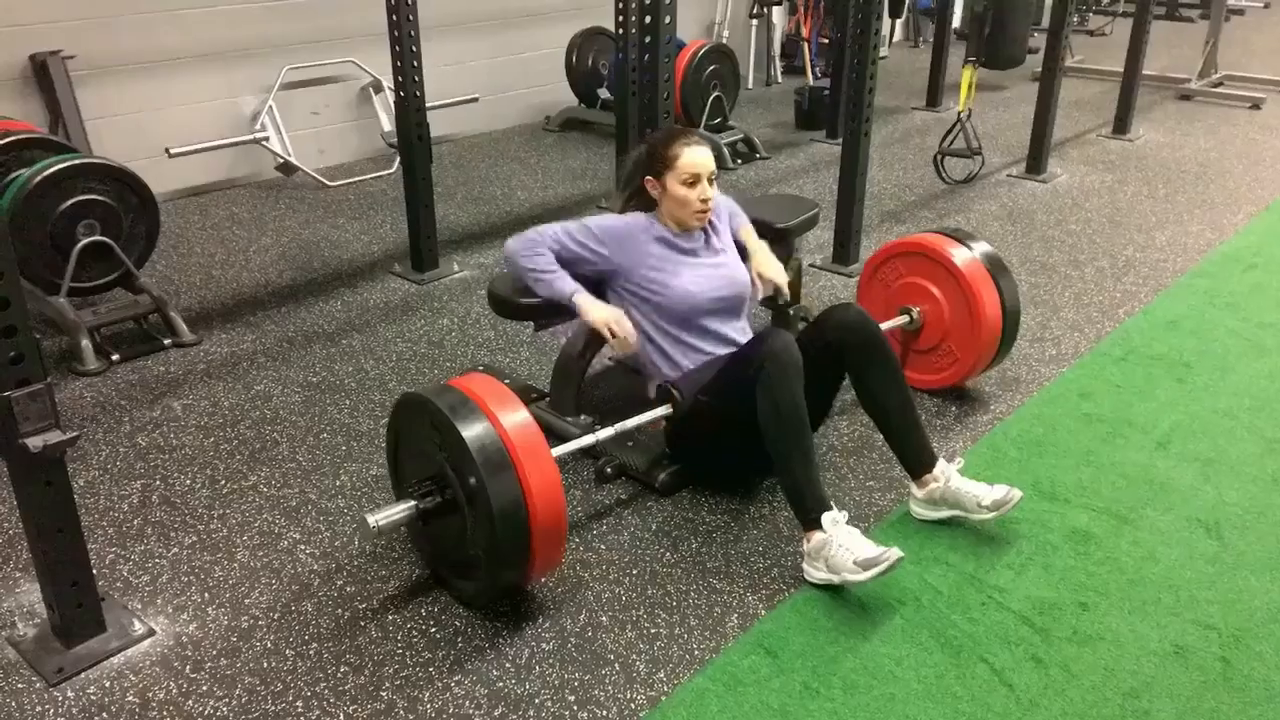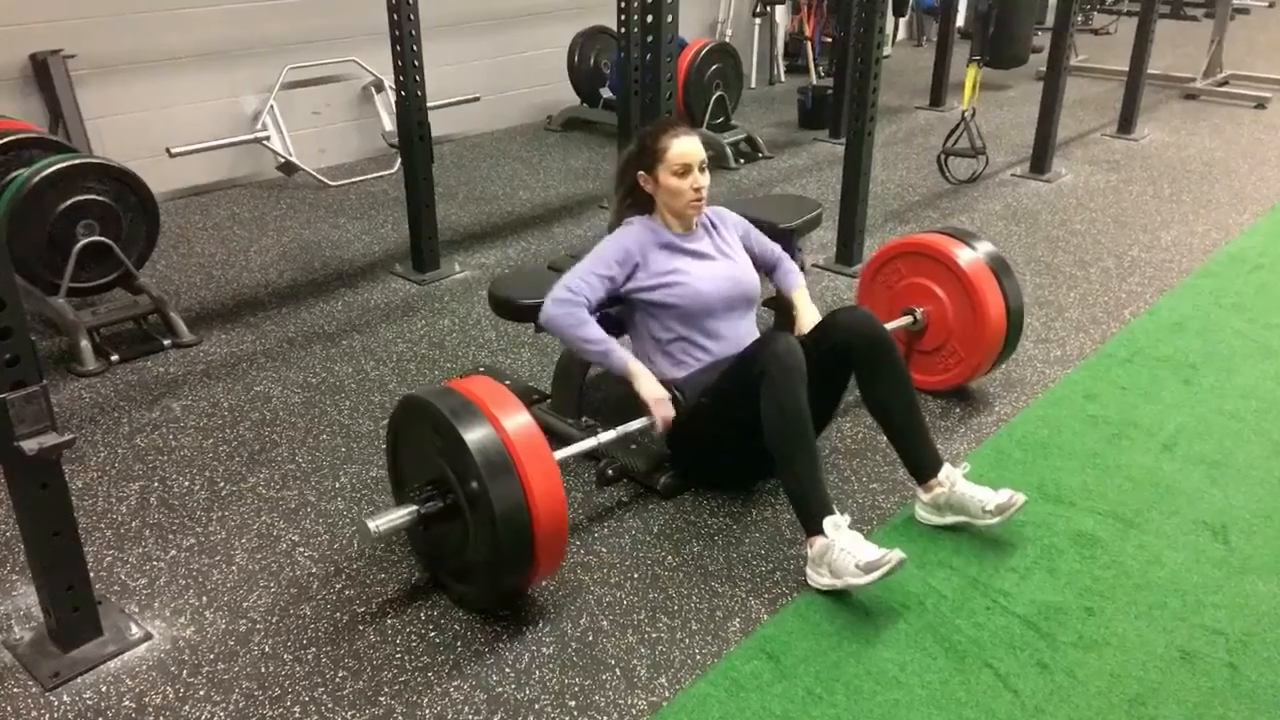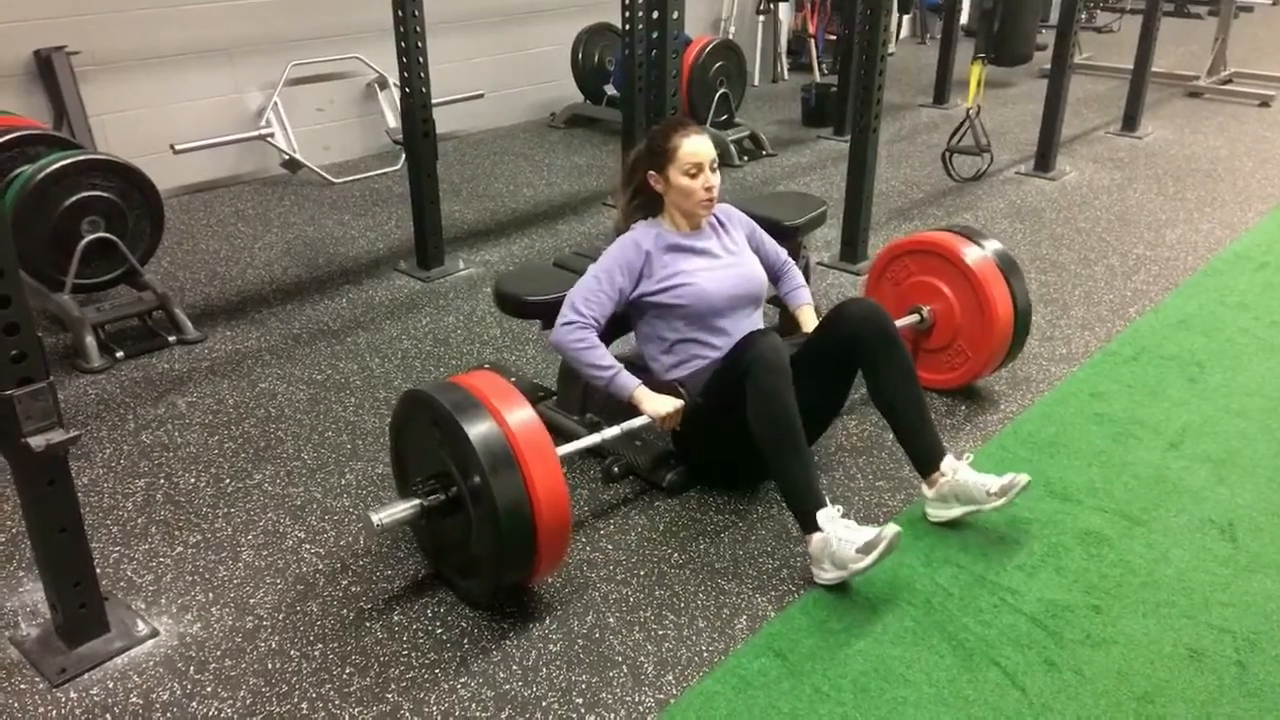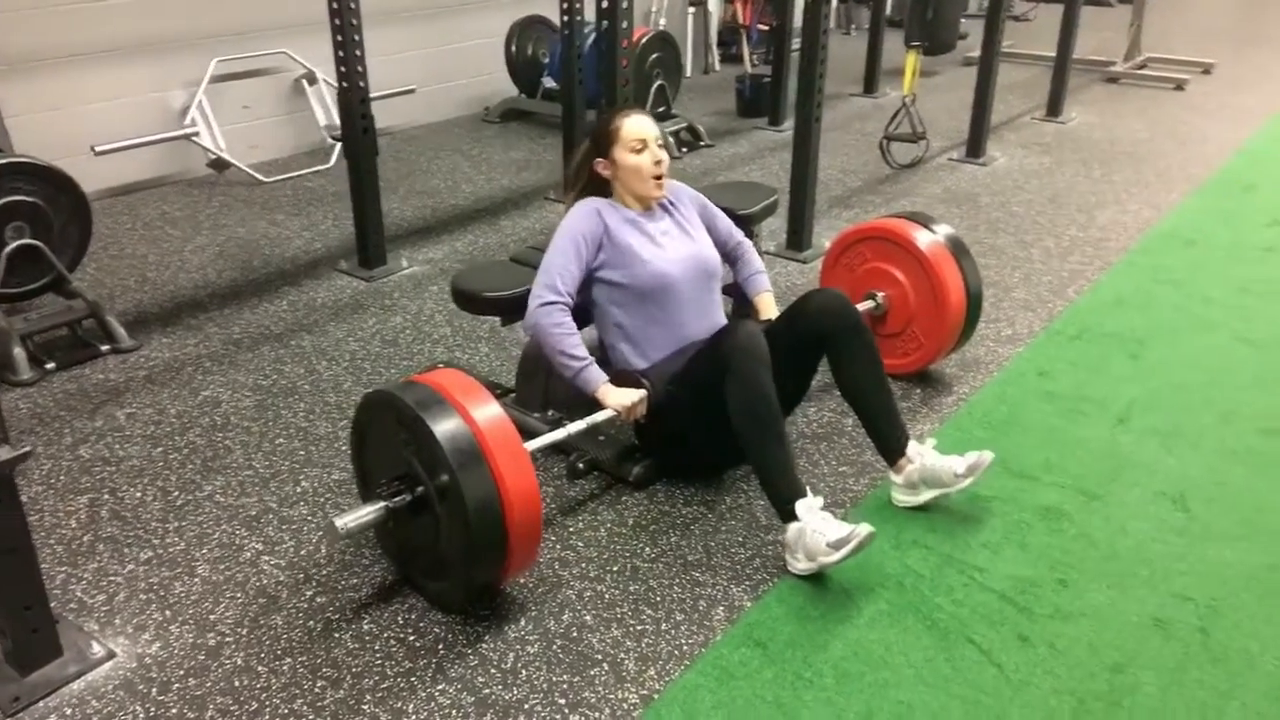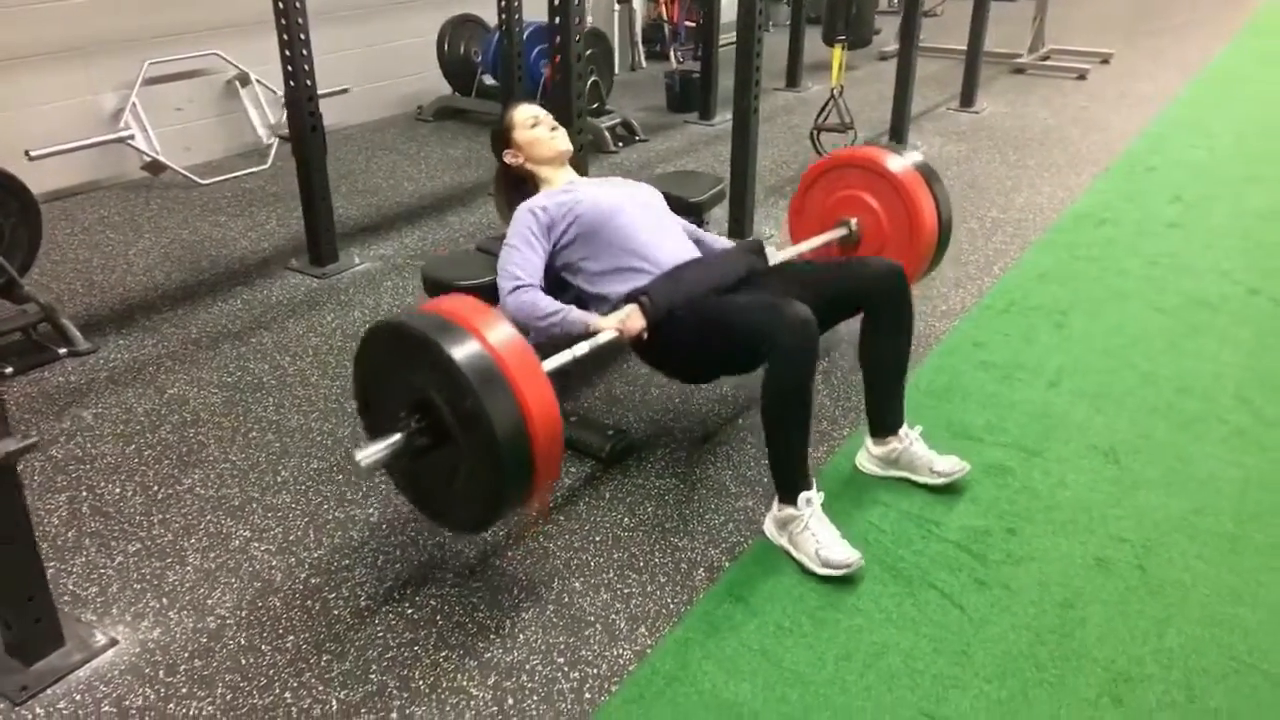
dt=1s
person 1, frame 1
left shoulder: (712, 215)
right shoulder: (626, 234)
right elbow: (523, 249)
left wrist: (756, 249)
right wrist: (585, 301)
left hip: (762, 402)
right hip: (698, 419)
left knee: (847, 321)
right knee: (772, 345)
left ankle: (931, 481)
right ankle: (820, 539)
person 1, frame 2
left shoulder: (721, 222)
right shoulder: (631, 243)
left elbow: (778, 261)
right elbow: (559, 311)
left wrist: (804, 306)
right wrist: (636, 371)
left hip: (768, 404)
right hip: (702, 423)
left knee: (854, 325)
right knee: (777, 348)
left ankle: (938, 487)
right ankle: (825, 543)
person 1, frame 3
left shoulder: (728, 220)
right shoulder: (638, 248)
left elbow: (783, 268)
right elbow: (570, 330)
left wrist: (811, 327)
right wrist: (642, 396)
left hip: (772, 400)
right hip: (709, 421)
left knee: (860, 316)
right knee: (761, 347)
left ankle: (942, 478)
right ankle: (823, 535)
person 1, frame 4
left shoulder: (679, 198)
right shoulder: (592, 218)
left elbow: (740, 250)
right elbow: (544, 311)
left wrist: (772, 319)
right wrist: (604, 389)
left hip: (734, 385)
right hip: (667, 409)
left knee: (827, 306)
right knee: (741, 337)
left ankle: (908, 465)
right ankle: (801, 525)
person 1, frame 5
left shoulder: (622, 182)
right shoulder: (535, 213)
right elbow: (518, 298)
left wrist: (741, 252)
right wrist: (600, 321)
left hip: (724, 282)
right hip: (670, 318)
left knee: (885, 278)
right knee: (793, 327)
left ankle: (887, 444)
right ankle: (792, 510)
